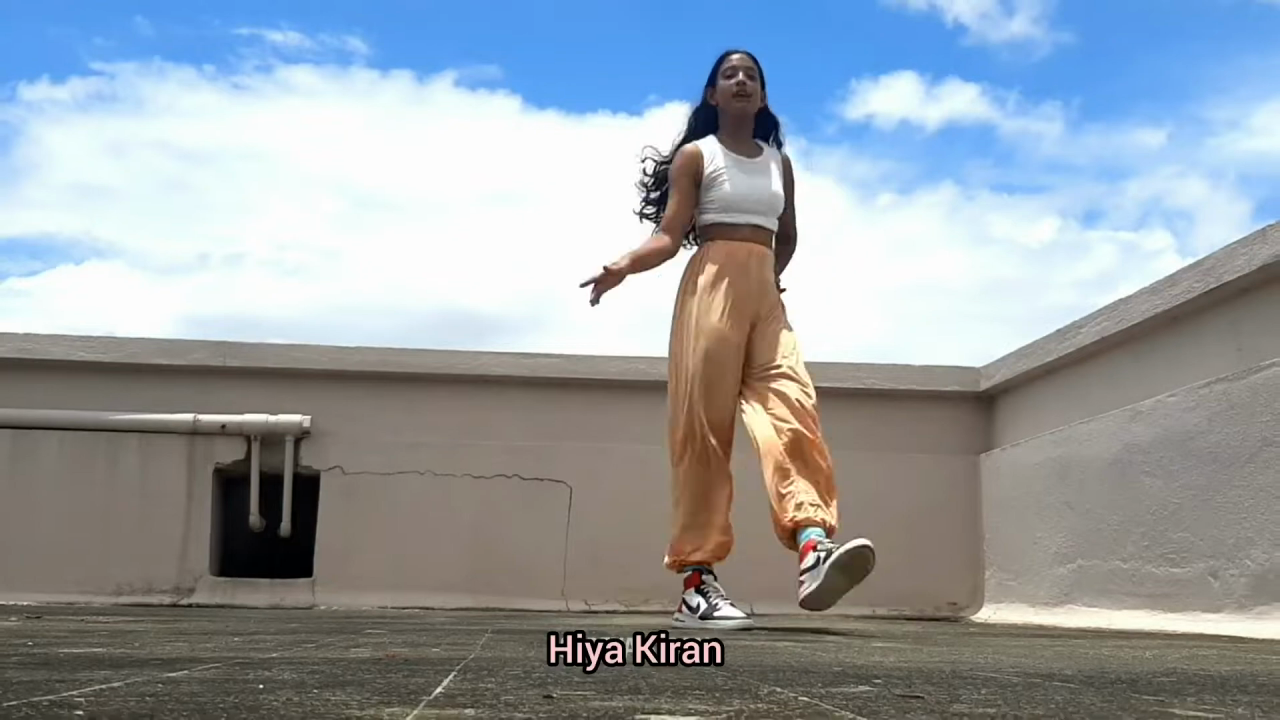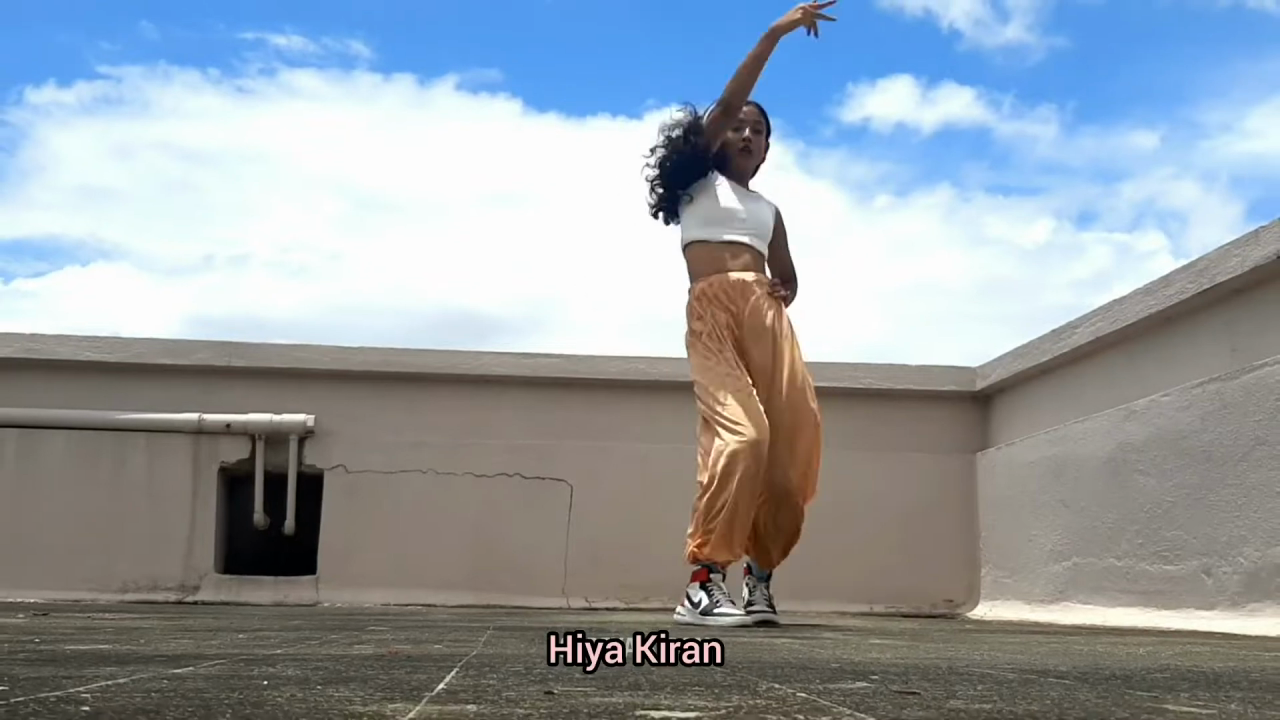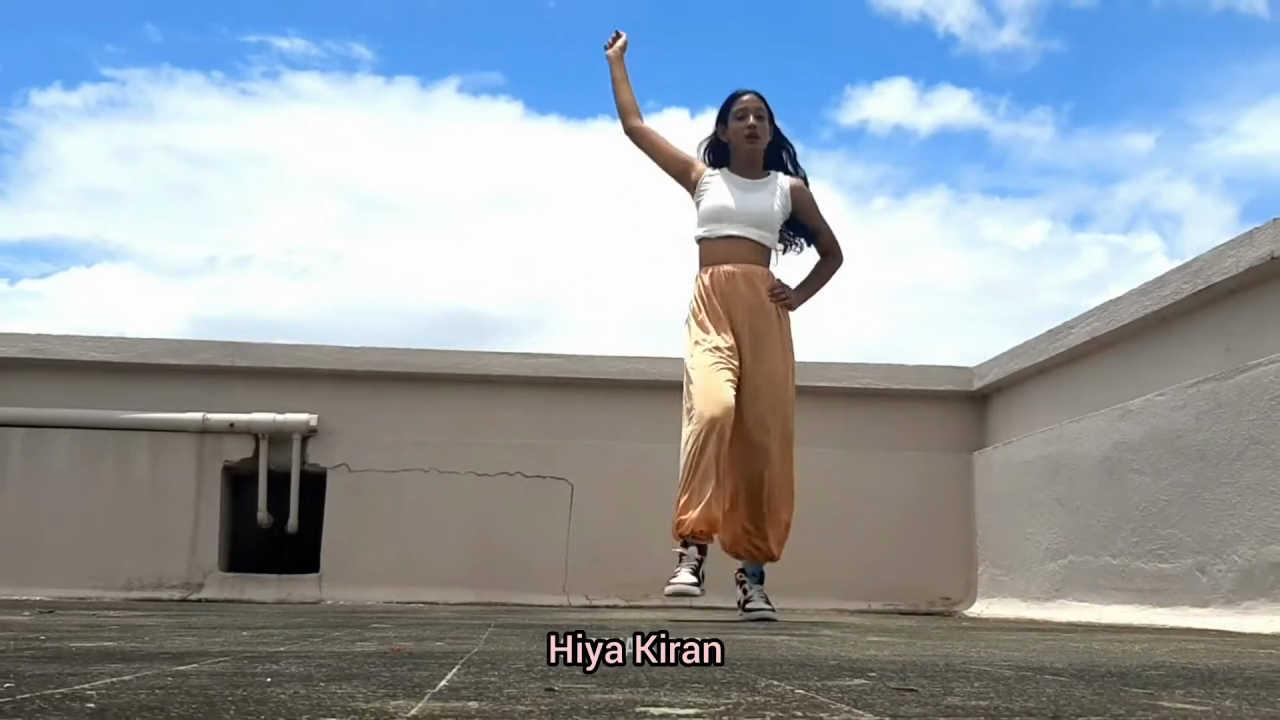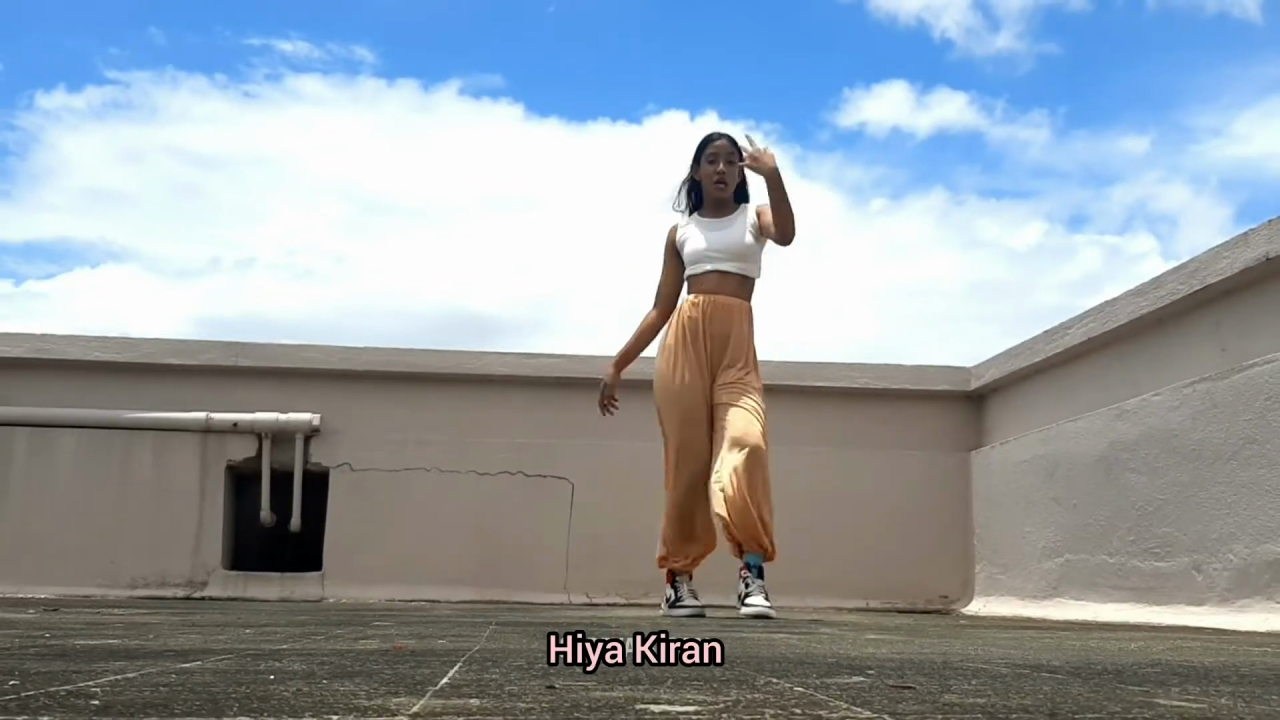
dt=0.4s
person 1, frame 1
left shoulder: (779, 162)
right shoulder: (693, 156)
right elbow: (669, 237)
left wrist: (769, 279)
right wrist: (623, 267)
left hip: (763, 297)
right hip: (712, 289)
left knee: (791, 403)
right knee: (704, 427)
left ankle: (815, 545)
right ankle: (697, 579)
person 1, frame 2
left shoulder: (766, 204)
right shoulder: (702, 170)
left elbow: (789, 284)
right elbow: (726, 104)
left wrist: (775, 307)
left hip: (766, 324)
right hip: (712, 324)
left knee: (794, 461)
right knee: (741, 439)
left ankle: (759, 568)
right ankle: (703, 586)
person 1, frame 3
left shoulder: (791, 187)
right shoulder: (700, 175)
left elbow: (832, 251)
right elbow: (635, 128)
left wrist: (804, 290)
right wrist: (618, 61)
left hip: (766, 308)
right hip: (710, 305)
left knee: (765, 434)
right knee: (711, 412)
left ankle: (753, 570)
right ankle: (693, 545)
person 1, frame 4
left shoulder: (755, 214)
right shoulder: (681, 230)
left elbow: (785, 235)
right elbow: (661, 309)
left wrist: (773, 176)
right wrist: (615, 365)
left hip: (734, 341)
right hip: (684, 339)
left knee: (745, 443)
right knee: (687, 457)
left ankle: (753, 577)
right ankle: (679, 576)
